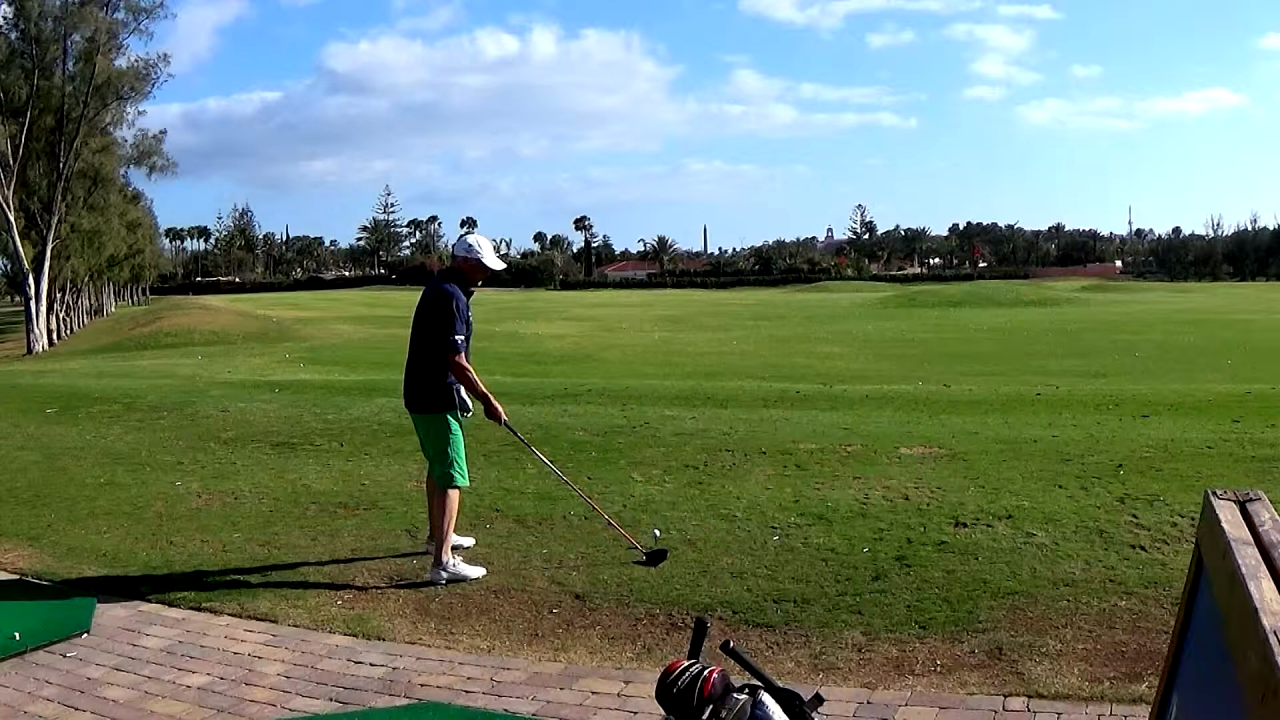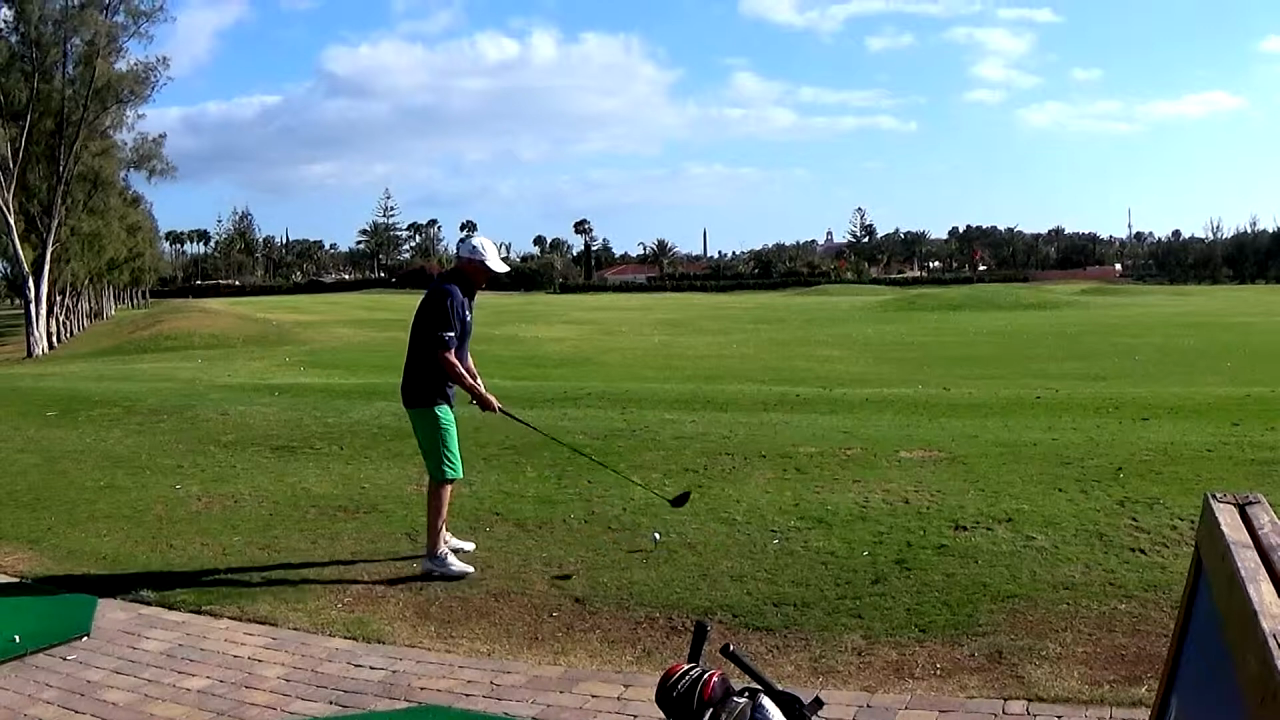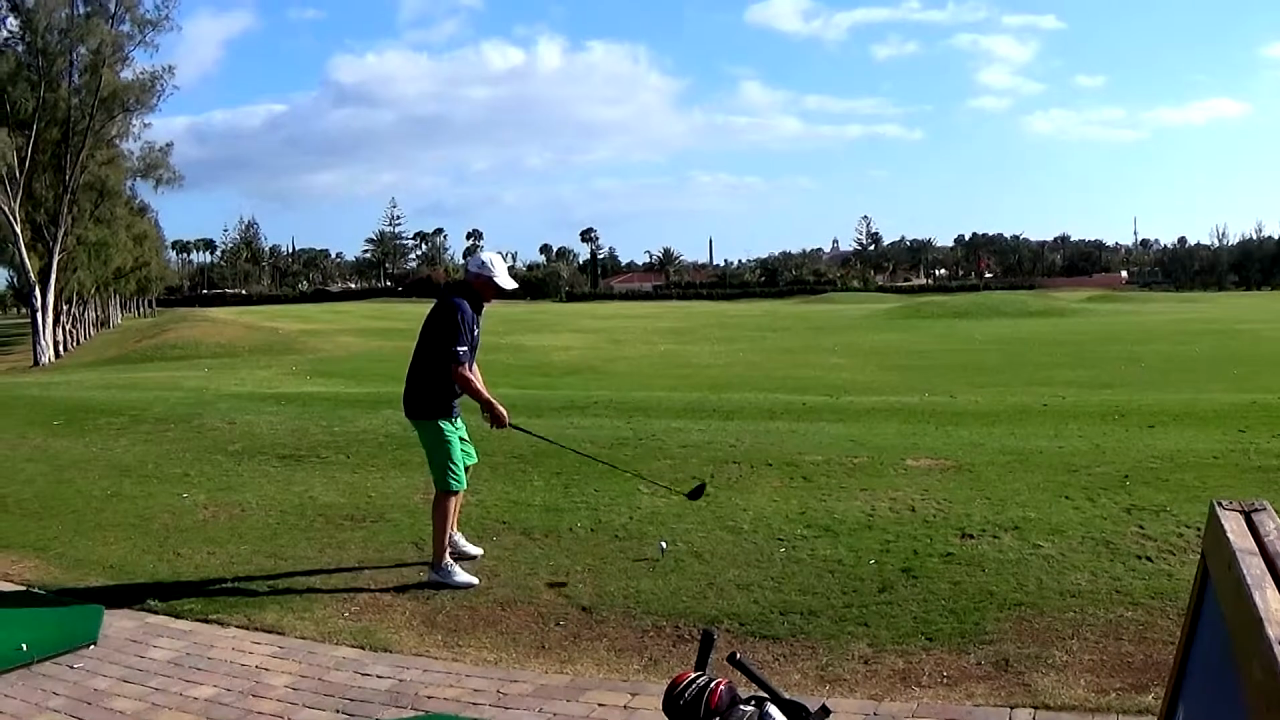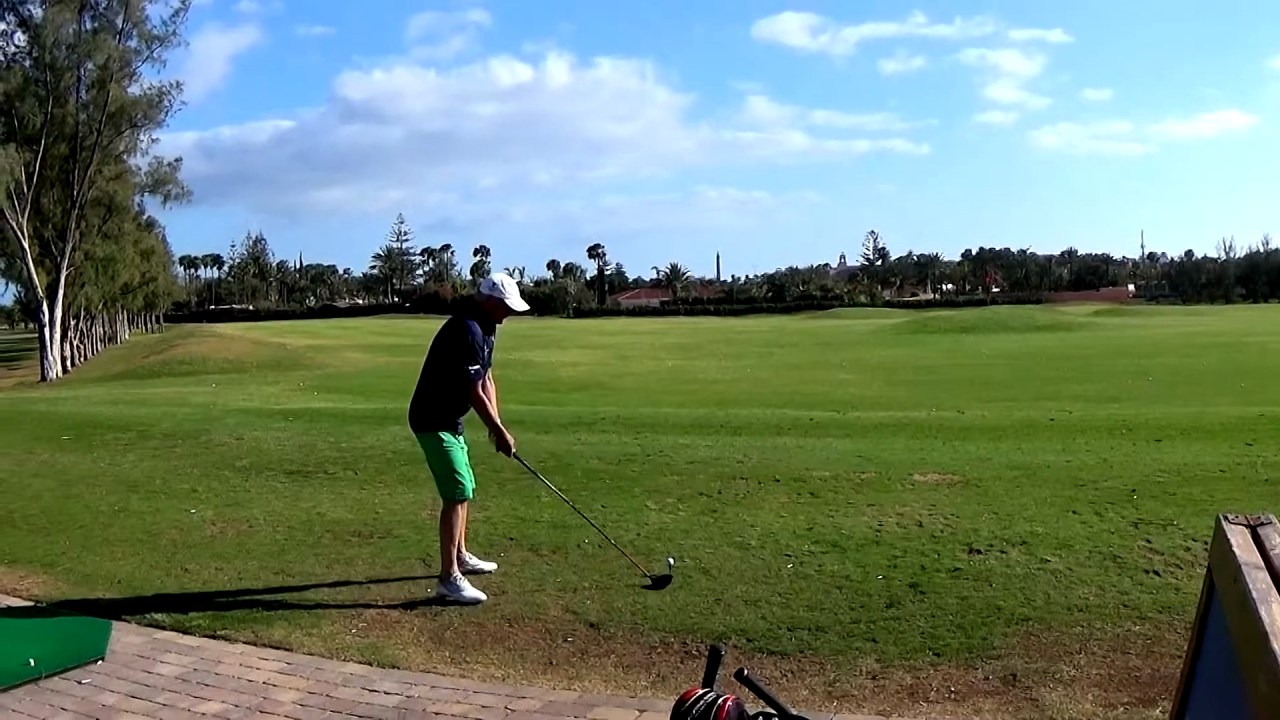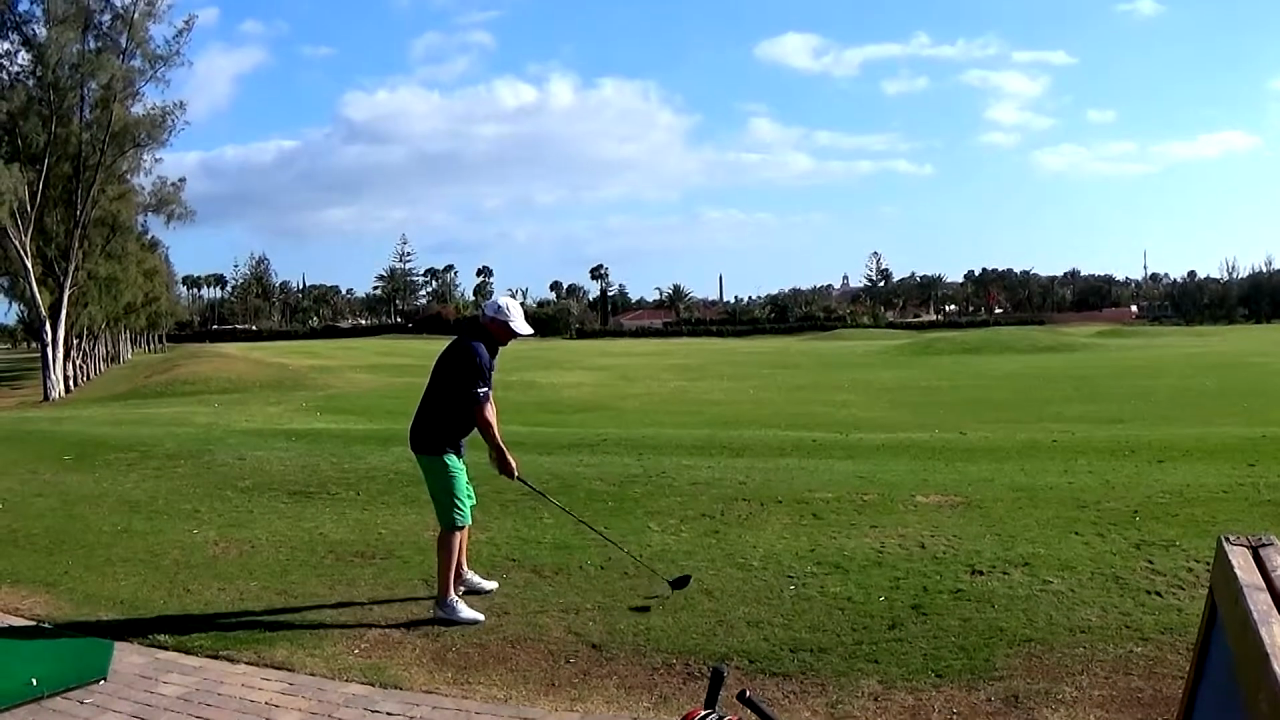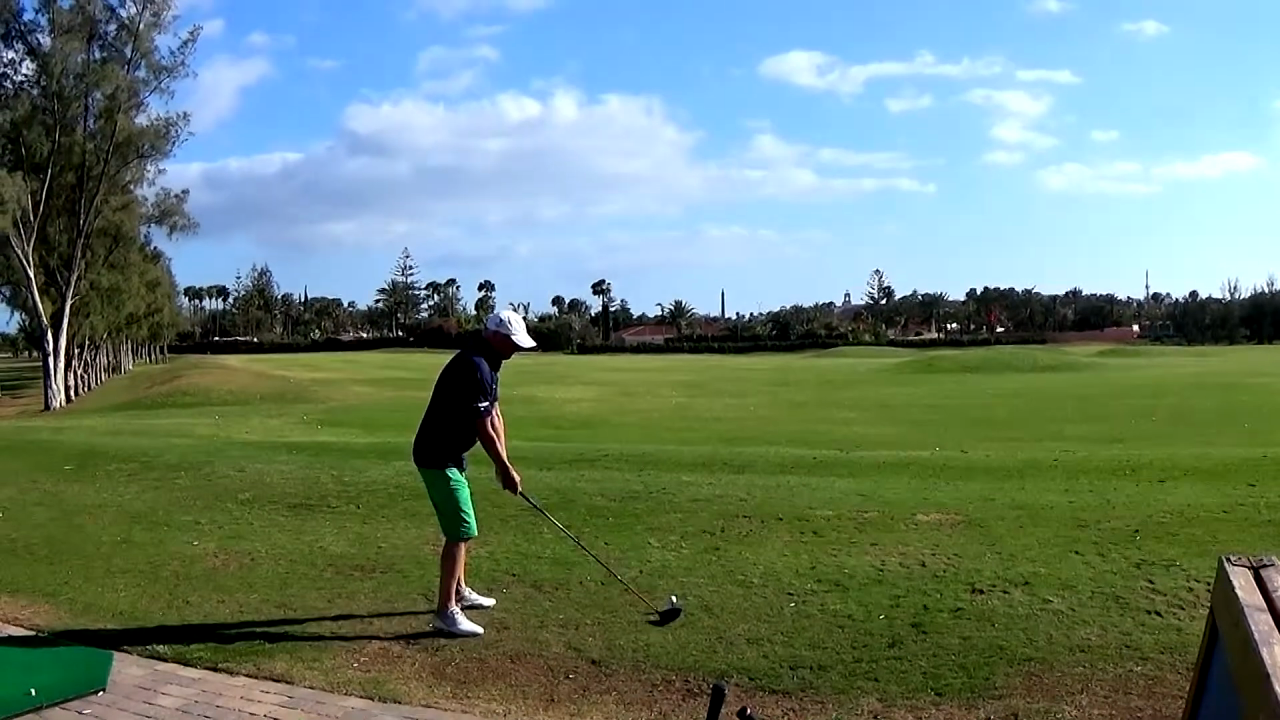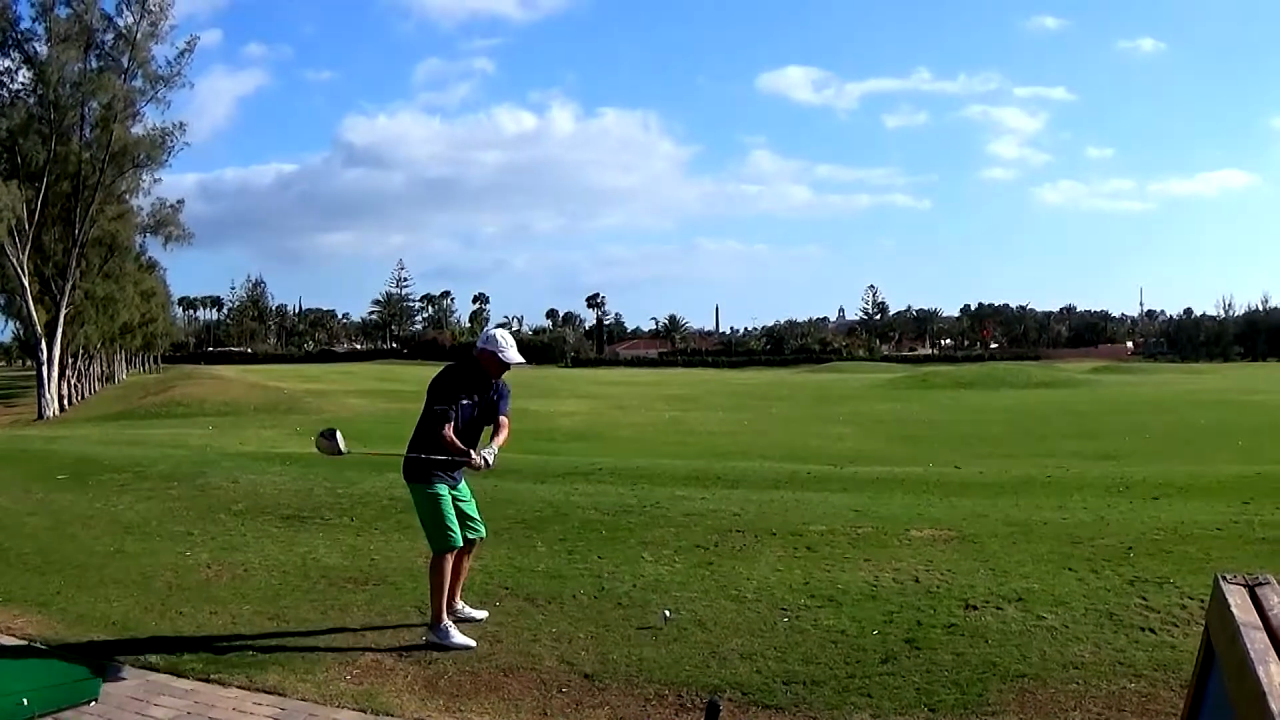
dt=0.4s
person 1, frame 1
left shoulder: (441, 288)
right shoulder: (451, 297)
right elbow: (457, 362)
left wrist: (459, 390)
right wrist: (489, 401)
left hip: (422, 393)
right hip: (435, 398)
left knee: (438, 467)
right knee: (452, 477)
left ankle: (439, 535)
right ankle: (444, 561)
person 1, frame 2
left shoulder: (460, 293)
right shoulder: (447, 296)
right elbow: (446, 359)
left wrist: (477, 381)
right wrist: (478, 393)
left hip: (435, 393)
right hip: (428, 396)
left knee: (446, 469)
right knee: (445, 472)
left ankle: (441, 536)
right ankle: (435, 553)
person 1, frame 3
left shoulder: (468, 306)
right shoulder: (456, 310)
left elbow: (469, 362)
right elbow: (460, 373)
left wrist: (488, 401)
right wrist: (492, 406)
left hip: (441, 403)
right hip: (430, 406)
left knee: (465, 462)
right knee: (451, 482)
left ankle: (451, 538)
right ankle: (441, 564)
person 1, frame 4
left shoulder: (483, 327)
right shoulder: (467, 330)
left elbow: (486, 379)
right elbow: (474, 392)
left wrist: (496, 425)
right wrist: (500, 431)
left hip: (448, 418)
right hip: (434, 421)
left knee: (463, 488)
right knee: (457, 493)
left ankle: (460, 556)
right ankle: (449, 577)
person 1, frame 5
left shoulder: (481, 347)
right shoulder: (473, 352)
left elbow: (488, 403)
right elbow: (482, 414)
left wrist: (496, 449)
right wrist: (503, 454)
left hip: (445, 439)
right hip: (435, 443)
left knee: (464, 506)
right knee: (455, 518)
left ankle: (461, 575)
right ankle: (446, 599)
person 1, frame 6
left shoulder: (489, 363)
right shoulder: (474, 367)
left elbow: (495, 415)
right elbow: (484, 429)
left wrist: (504, 462)
right wrist: (505, 468)
left hip: (450, 454)
right hip: (437, 456)
left knee: (463, 524)
right knee: (461, 530)
left ankle: (459, 591)
right ankle: (446, 611)
person 1, frame 7
left shoulder: (499, 388)
right shoulder: (450, 379)
left elbow: (502, 426)
right elbow: (444, 434)
left wrist: (491, 450)
right wrist: (465, 454)
left hip: (454, 472)
right hip: (425, 471)
left knee: (471, 536)
right knee: (448, 543)
left ankle: (453, 604)
right ankle: (439, 624)
